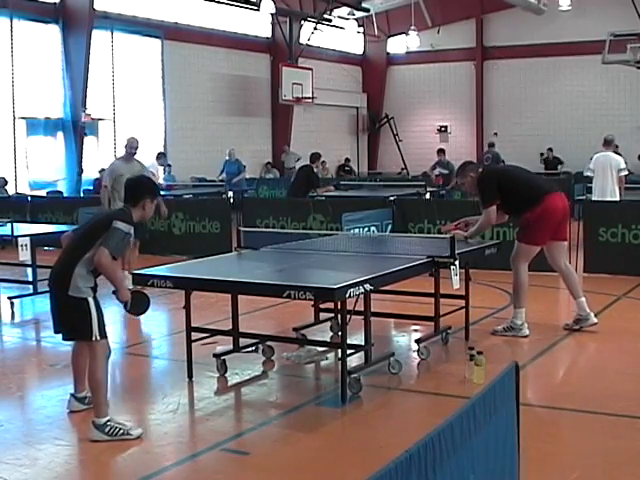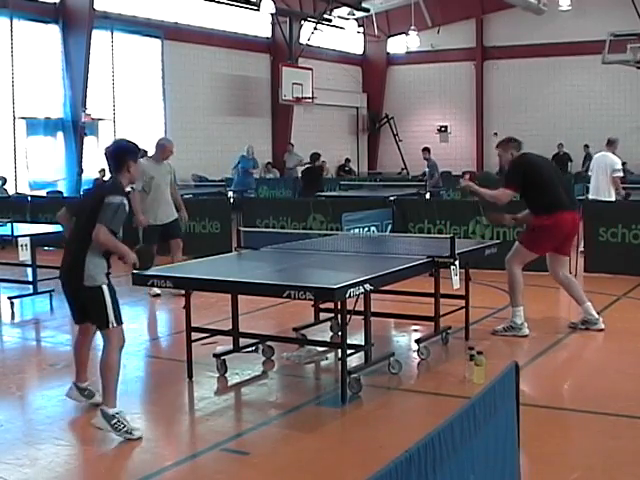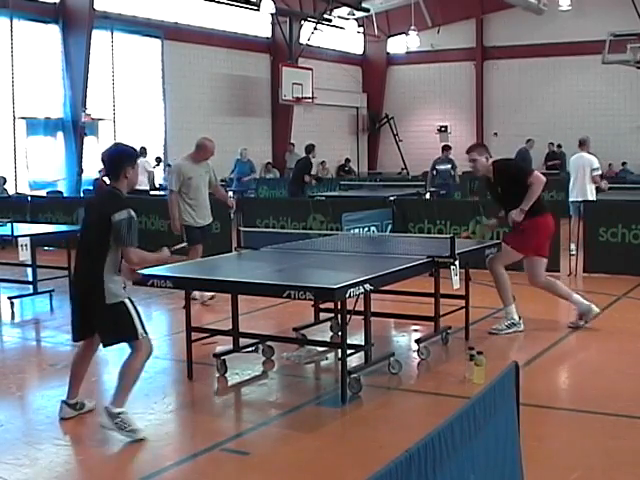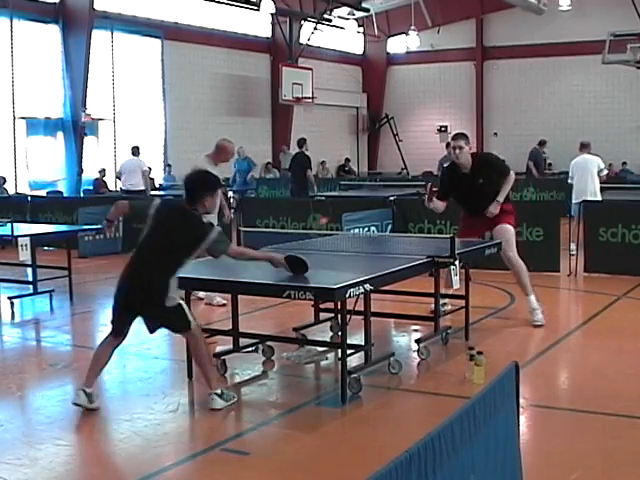
dt=0.7s
person 1, frame 1
left shoulder: (110, 217)
right shoulder: (125, 223)
left elbow: (68, 238)
right elbow: (102, 258)
right wrist: (121, 288)
left hip: (61, 279)
right hip: (77, 286)
left knee: (83, 339)
right knee: (99, 349)
left ankle: (79, 395)
right ankle: (102, 423)
person 1, frame 2
left shoulder: (96, 190)
right shoulder: (117, 196)
left elbow: (63, 216)
right elbow: (100, 235)
right wrist: (125, 252)
left hip: (71, 270)
right hip: (91, 274)
left knee: (87, 327)
right knee: (114, 338)
left ankle: (80, 385)
right ankle: (109, 411)
person 1, frame 3
left shoulder: (95, 201)
right shoulder: (122, 209)
right elbow: (132, 256)
right wrist: (160, 256)
left hip: (82, 285)
right hip: (106, 289)
left knee: (89, 343)
right knee: (141, 347)
left ankle: (71, 402)
right ankle: (116, 408)
person 1, frame 4
left shoulder: (162, 207)
right shoulder: (205, 230)
left elbow: (122, 205)
right elbow: (237, 251)
left wrist: (110, 220)
right wrist: (271, 257)
left hip: (131, 284)
right hip: (160, 292)
left knee: (115, 336)
right knee: (194, 335)
left ankle: (85, 390)
right ankle: (216, 393)
person 2, frame 1
left shoulder: (485, 179)
right shoulder: (497, 175)
left elbow: (490, 220)
right elbow: (501, 216)
left wrist: (467, 235)
right wrist: (473, 220)
left hip: (543, 208)
right hip: (559, 202)
left knee: (519, 262)
right knee: (560, 263)
left ankle: (518, 323)
right ankle: (584, 314)
person 2, frame 2
left shoulder: (519, 164)
right shoulder: (538, 162)
left elbow: (502, 197)
left wrist: (474, 189)
right wrist: (520, 218)
left hip: (551, 220)
right hip: (571, 217)
left knee: (513, 263)
right knee: (560, 273)
left ankle: (518, 323)
right ankle: (592, 317)
person 2, frame 3
left shoulder: (506, 166)
right shoulder: (490, 180)
left elbow: (539, 180)
left wrist: (521, 210)
right wrist: (497, 221)
left hip: (535, 222)
right hip: (538, 223)
left knee: (495, 263)
right knee: (537, 279)
left ankle: (513, 319)
right ankle: (584, 306)
person 2, frame 4
left shoulder: (487, 160)
right shoulder: (448, 173)
left elbow: (510, 175)
right elbow: (441, 204)
left wrist: (497, 202)
right wrist: (433, 204)
left hip: (499, 212)
right hip: (472, 216)
left knee: (510, 256)
left ankle: (533, 304)
person 3, frame 1
left shoulder: (140, 166)
right shoulder: (115, 166)
right elbow: (105, 188)
left wrist: (161, 204)
right wrist: (106, 210)
left knee: (135, 244)
left ankle: (128, 276)
right ankle: (124, 274)
person 3, frame 2
left shoulder: (168, 166)
right shoulder: (143, 167)
right elbow: (135, 193)
left wrist: (182, 209)
right wrist: (138, 214)
left hip: (170, 216)
right hip: (150, 218)
left knee: (177, 245)
person 3, frame 3
left shoulder: (206, 165)
right shoulder: (180, 166)
left elbow: (214, 186)
right elbow: (172, 194)
left wrist: (227, 199)
right wrist: (174, 219)
left hip: (205, 218)
right hip: (188, 220)
left knee: (198, 253)
right knee: (195, 251)
right ankle: (201, 290)
person 3, frame 4
left shoulder: (218, 166)
right shoulder: (203, 168)
left wrist: (225, 207)
left hip: (212, 220)
right hip: (203, 221)
right ankle: (209, 294)
